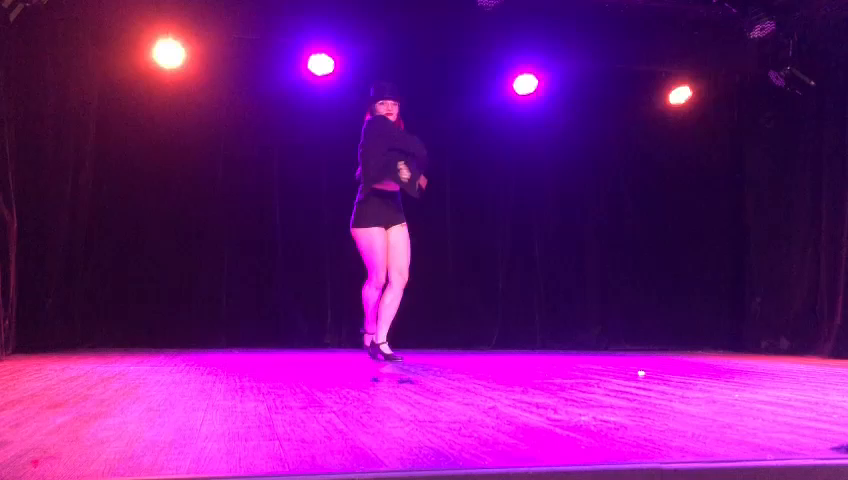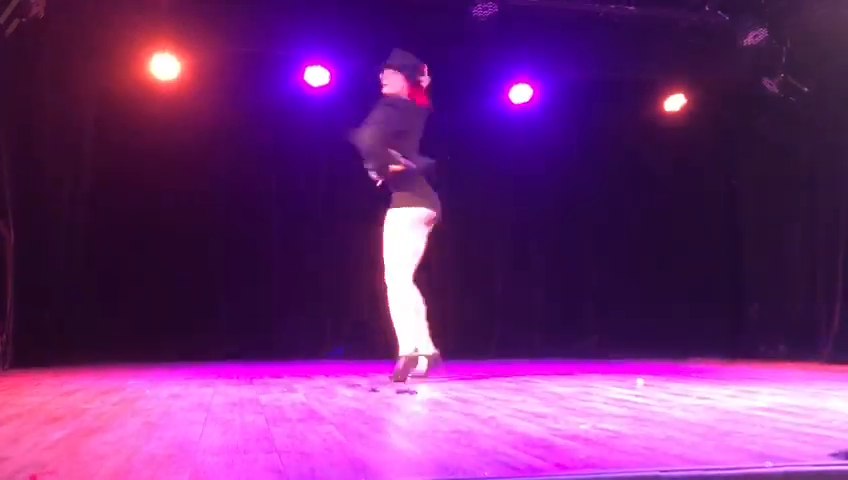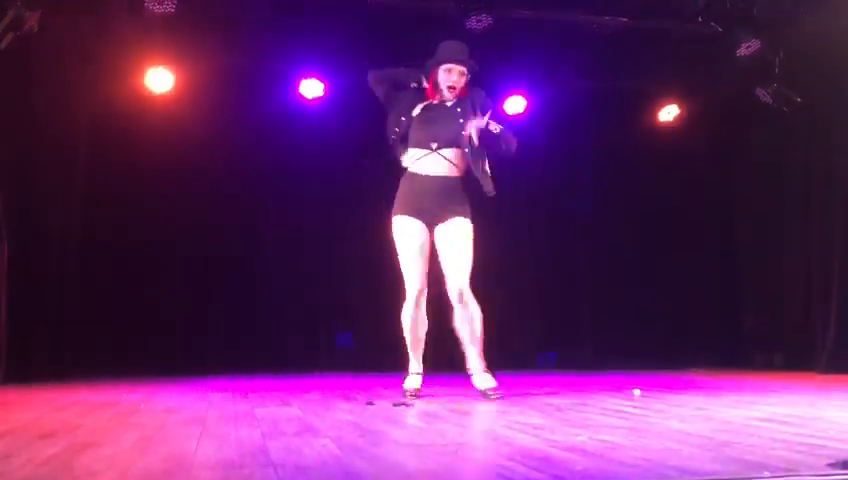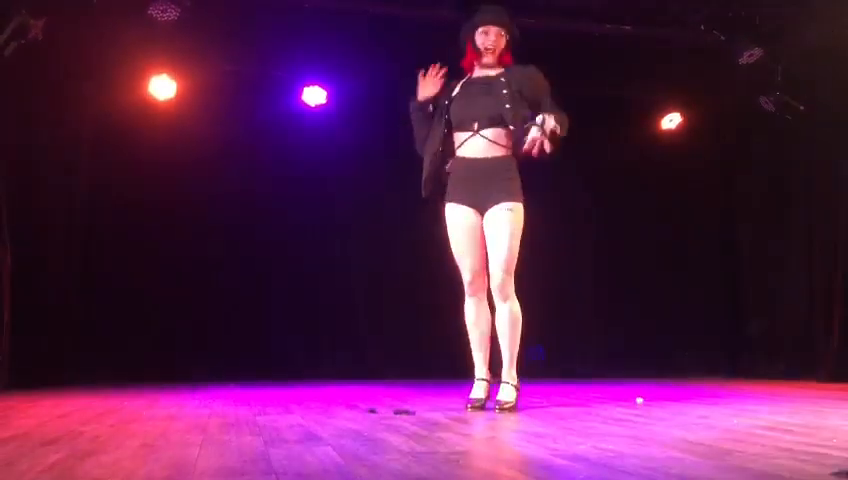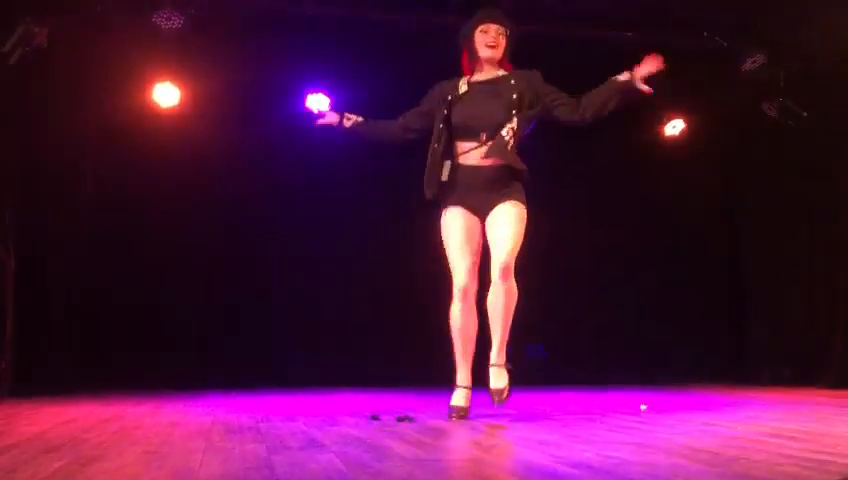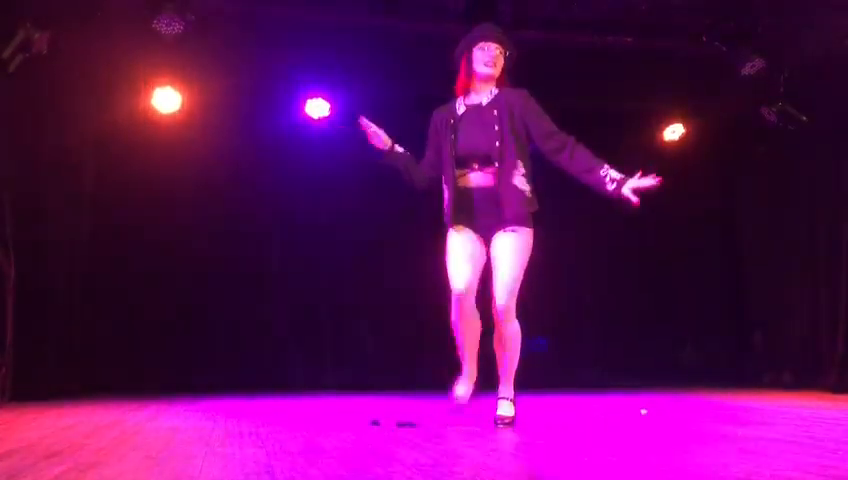
dt=0.7s
person 1, frame 1
left shoulder: (393, 137)
right shoulder: (375, 127)
right elbow: (417, 150)
left wrist: (411, 173)
right wrist: (416, 174)
left hip: (393, 212)
right hip: (370, 213)
left knee: (399, 278)
right knee: (377, 277)
left ankle: (380, 340)
right ankle: (369, 333)
person 1, frame 2
left shoulder: (394, 107)
right shoulder: (400, 107)
left elbow: (369, 143)
left wrist: (383, 167)
left hip: (410, 200)
right hip: (409, 200)
left knee: (396, 278)
right knee: (399, 279)
left ankle: (415, 350)
right ankle: (422, 349)
person 1, frame 3
left shoulder: (473, 104)
right shoulder: (413, 104)
left elbow: (507, 146)
right elbow: (376, 79)
left wrist: (486, 128)
right wrist: (418, 80)
left hip: (452, 205)
right hip: (411, 203)
left knee: (459, 289)
right knee: (415, 290)
left ankle: (477, 366)
right ankle: (414, 369)
person 1, frame 4
left shoulder: (522, 78)
right shoulder: (454, 88)
left elbow: (556, 119)
right elbow: (427, 144)
left wrist: (542, 129)
right wrist: (424, 102)
left hip: (501, 189)
right hip: (460, 191)
left knee: (501, 283)
right knee: (472, 284)
left ankle: (509, 380)
right ankle: (482, 379)
person 1, frame 5
left shoulder: (525, 85)
right shoulder: (446, 92)
left elbow: (578, 111)
right elbow: (403, 128)
left wrist: (624, 82)
right wrist: (350, 121)
left hip: (504, 194)
right hip: (459, 197)
left knee: (503, 267)
right knee: (463, 285)
left ankle: (497, 363)
right ankle: (462, 384)
person 1, frame 6
left shoulder: (515, 102)
right shoulder: (445, 116)
left elbow: (561, 147)
right elbow: (424, 175)
left wrist: (615, 181)
right wrist: (390, 148)
left hip: (509, 216)
right hip: (464, 218)
left knee: (503, 306)
right knee: (461, 292)
left ankle: (505, 395)
right ankle: (467, 369)
